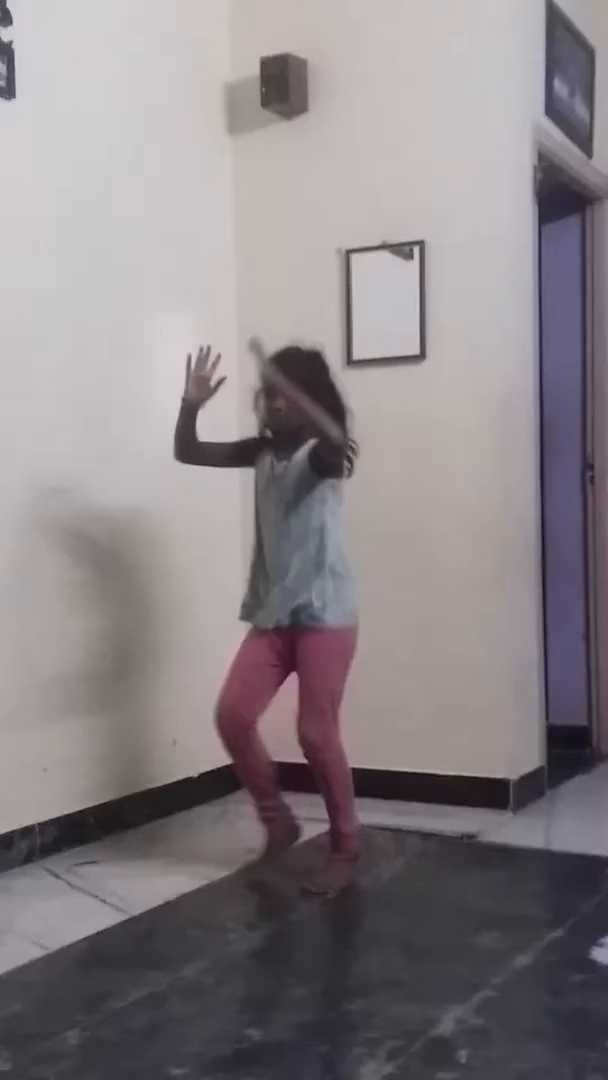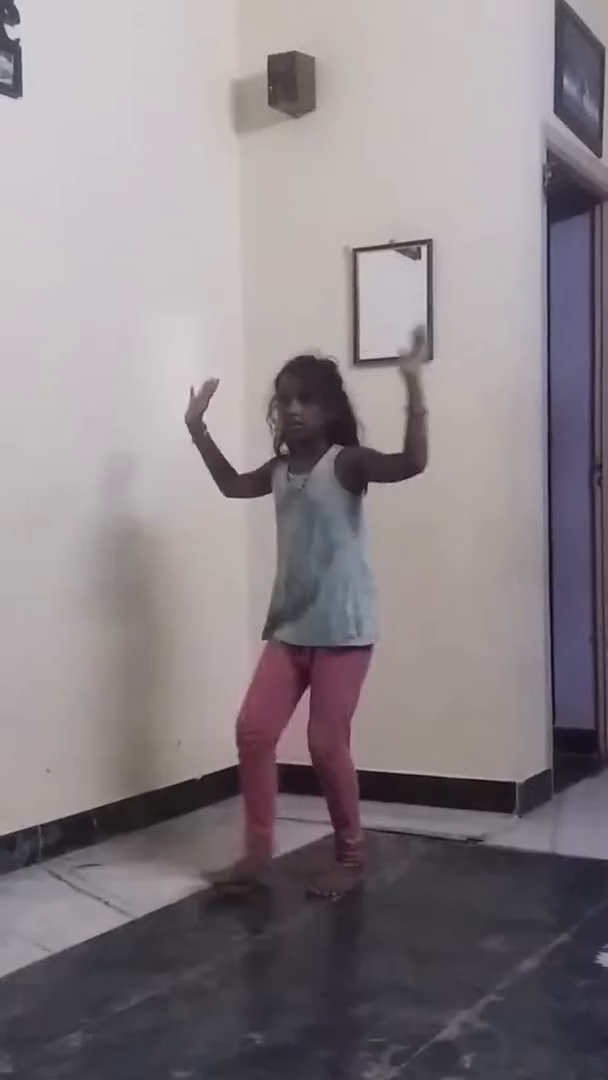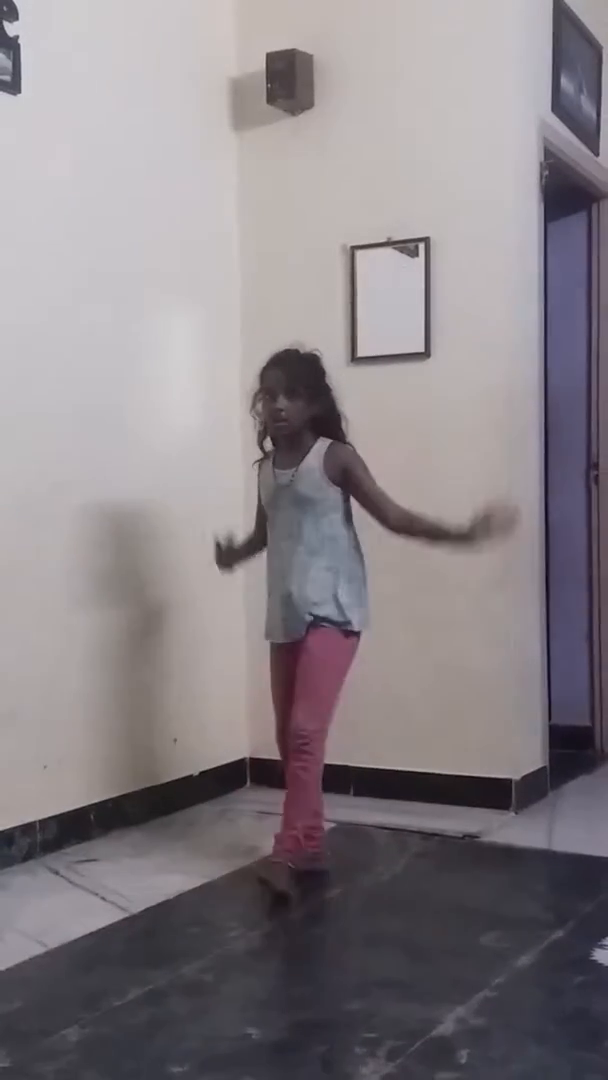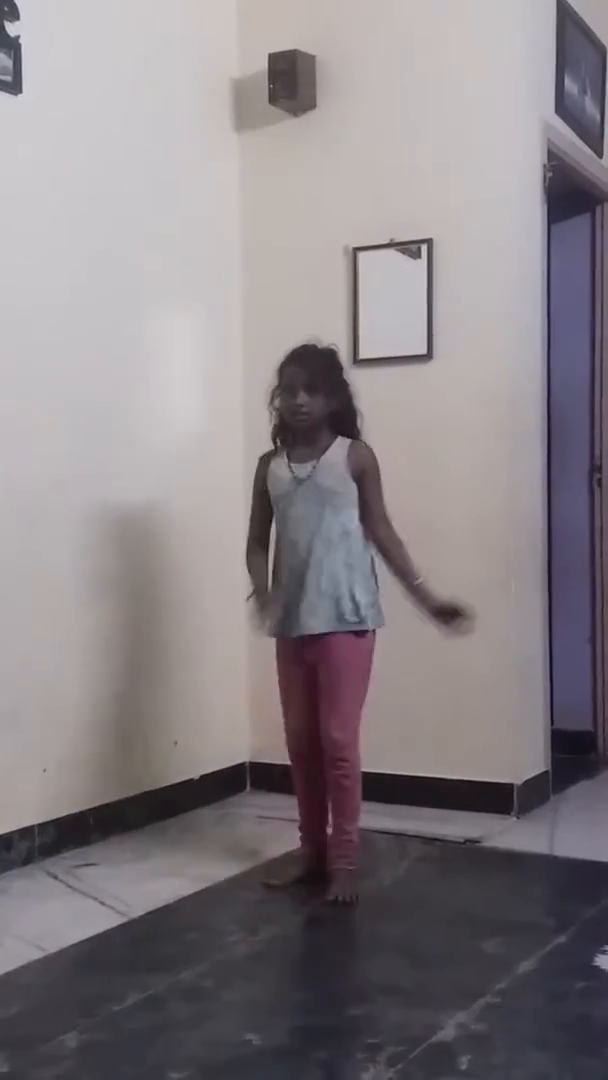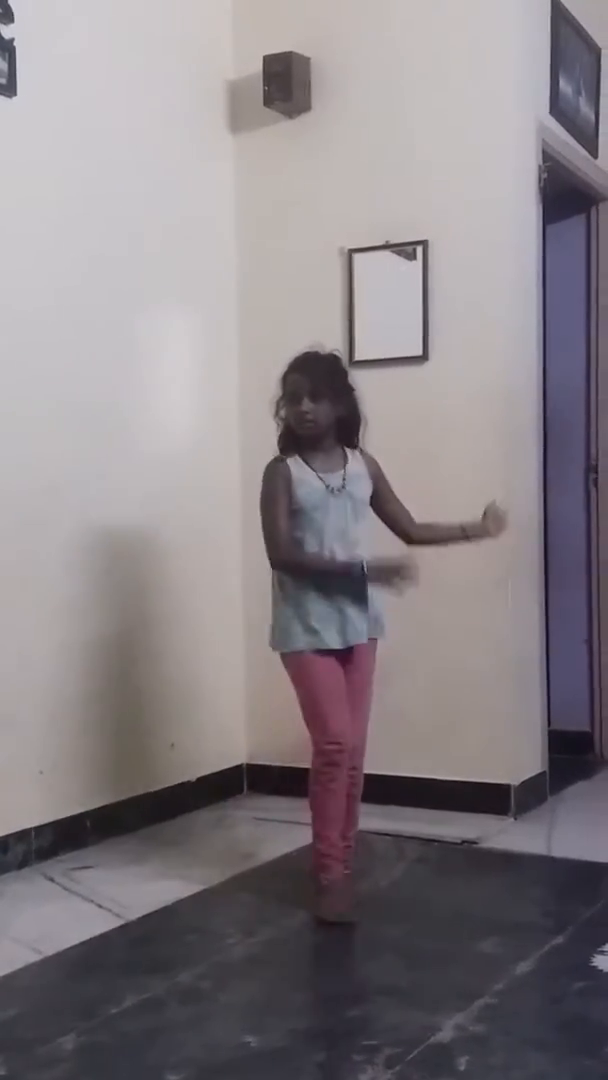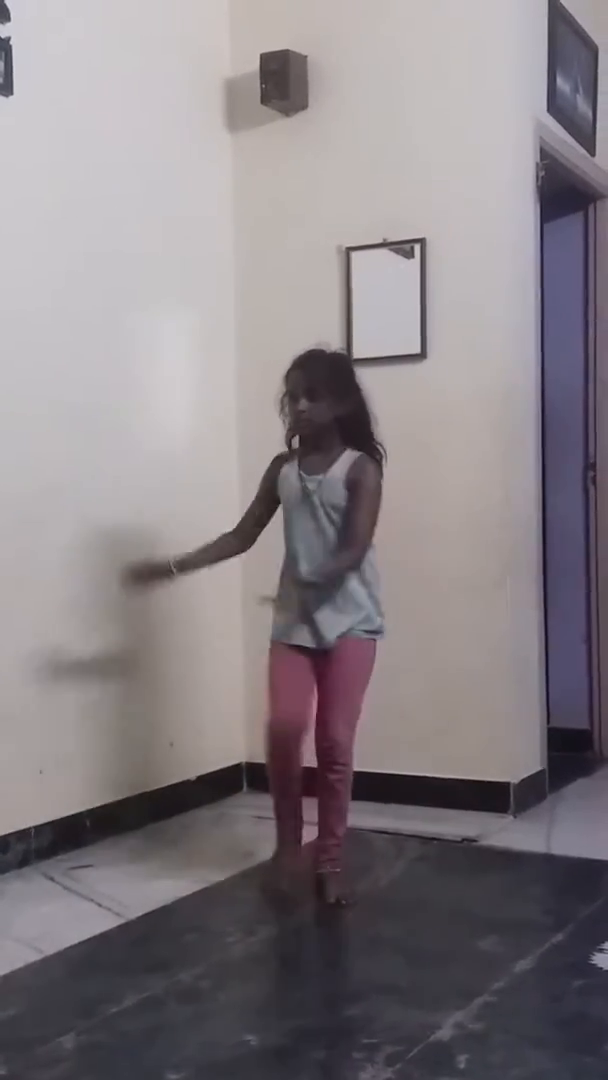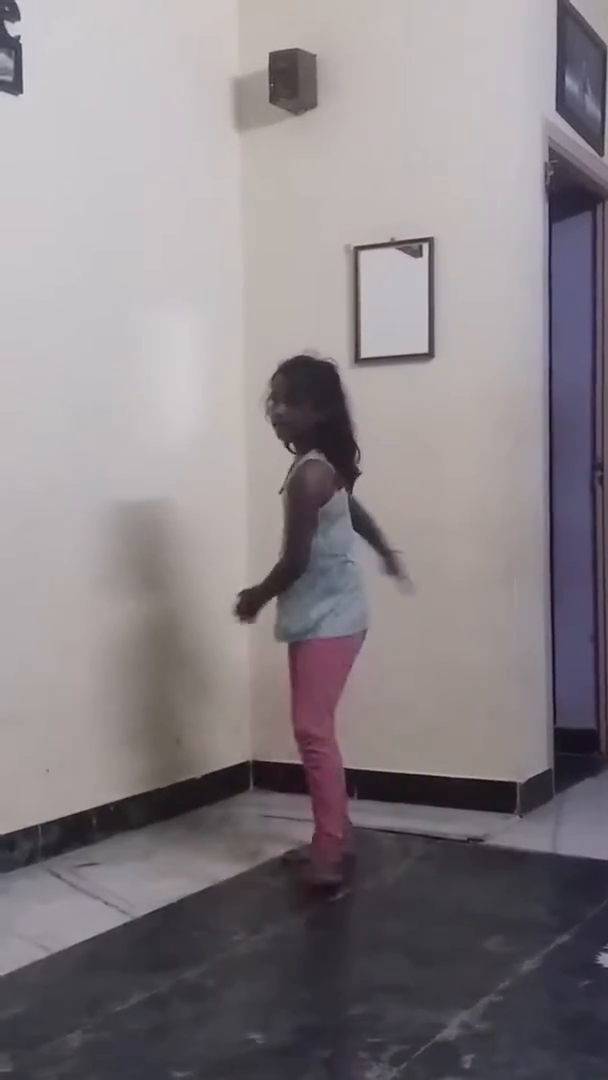
dt=0.4s
person 1, frame 1
left shoulder: (323, 453)
right shoulder: (260, 453)
left elbow: (338, 439)
right elbow: (188, 453)
left wrist: (288, 382)
right wrist: (191, 406)
left hip: (324, 612)
right hip: (272, 612)
left knee: (316, 733)
right knee: (232, 713)
left ankle: (346, 849)
right ankle: (278, 820)
person 1, frame 2
left shoulder: (344, 462)
right shoulder: (277, 466)
left elbow: (411, 463)
right elbow: (231, 485)
left wrist: (414, 387)
right wrist: (199, 428)
left hip: (342, 626)
right hip: (287, 624)
left knee: (327, 746)
right knee: (251, 731)
left ankle: (350, 859)
right ankle: (255, 855)
person 1, frame 3
left shoulder: (337, 458)
right shoulder: (266, 469)
left elbow: (392, 517)
left wrist: (460, 534)
right wrist: (236, 554)
left hip: (333, 613)
right hip: (284, 617)
left knee: (307, 730)
right knee: (288, 737)
left ankle: (288, 852)
right ankle: (310, 844)
person 1, frame 4
left shoulder: (354, 456)
right shoulder: (268, 466)
left elbow: (381, 534)
right elbow: (256, 543)
left wrist: (425, 597)
right wrist: (260, 587)
left hip: (346, 617)
right hip: (291, 620)
left knee: (337, 740)
right knee: (301, 742)
left ankle: (343, 862)
right ankle: (315, 850)
person 1, frame 5
left shoulder: (363, 467)
right shoulder: (280, 472)
left elbow: (408, 528)
right elbow: (279, 552)
left wrist: (474, 529)
right wrist: (360, 571)
left hip: (354, 626)
right hip: (305, 626)
left knee: (351, 749)
right knee: (336, 742)
left ankle: (335, 867)
right ankle: (331, 876)
person 1, frame 6
left shoulder: (362, 468)
right shoulder: (281, 468)
left elbow: (354, 552)
right elbow: (243, 534)
left wrist: (310, 589)
right wrist: (174, 565)
left hip: (349, 620)
right hip: (294, 620)
left knee: (335, 743)
right knee: (284, 727)
left ankle: (330, 863)
right ankle: (288, 832)
person 1, frame 7
left shoulder: (312, 474)
right shoulder: (324, 468)
left elbow: (293, 561)
right elbow: (357, 516)
left wrist: (253, 598)
right wrist: (385, 553)
left hip: (329, 617)
right hip: (318, 614)
left knee: (312, 728)
right knee: (311, 726)
left ankle: (328, 853)
right ankle: (335, 832)
